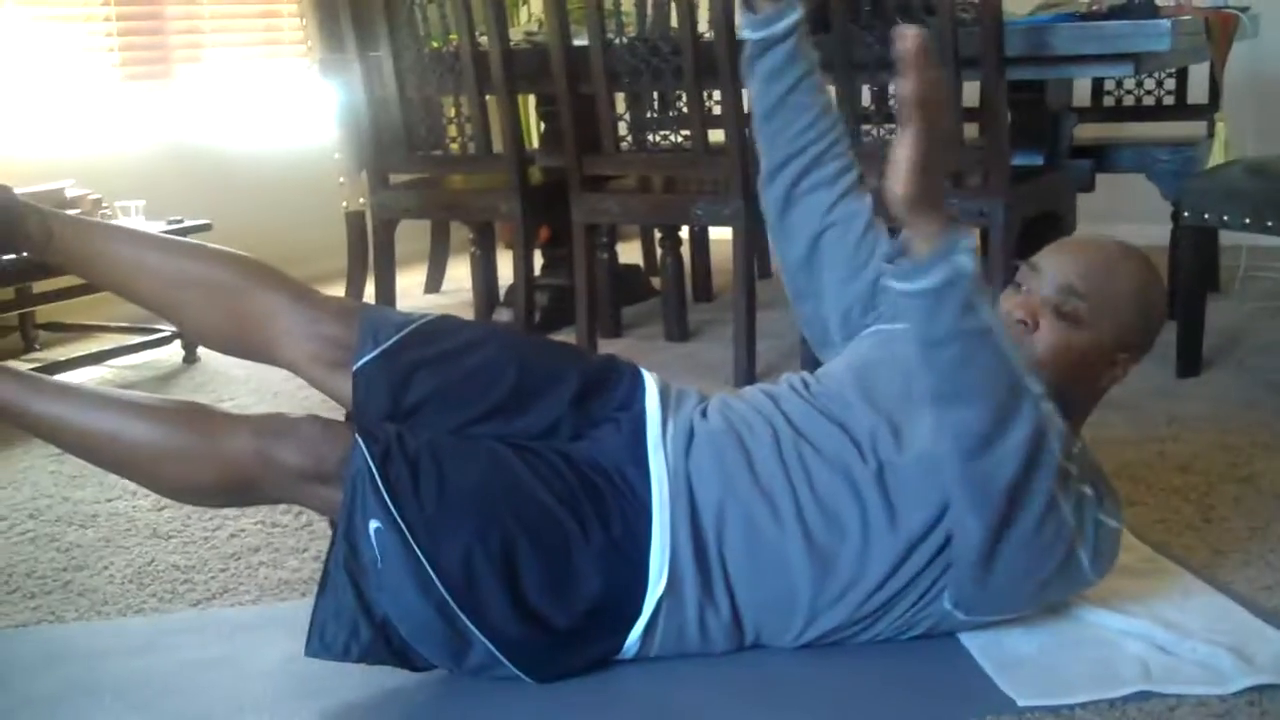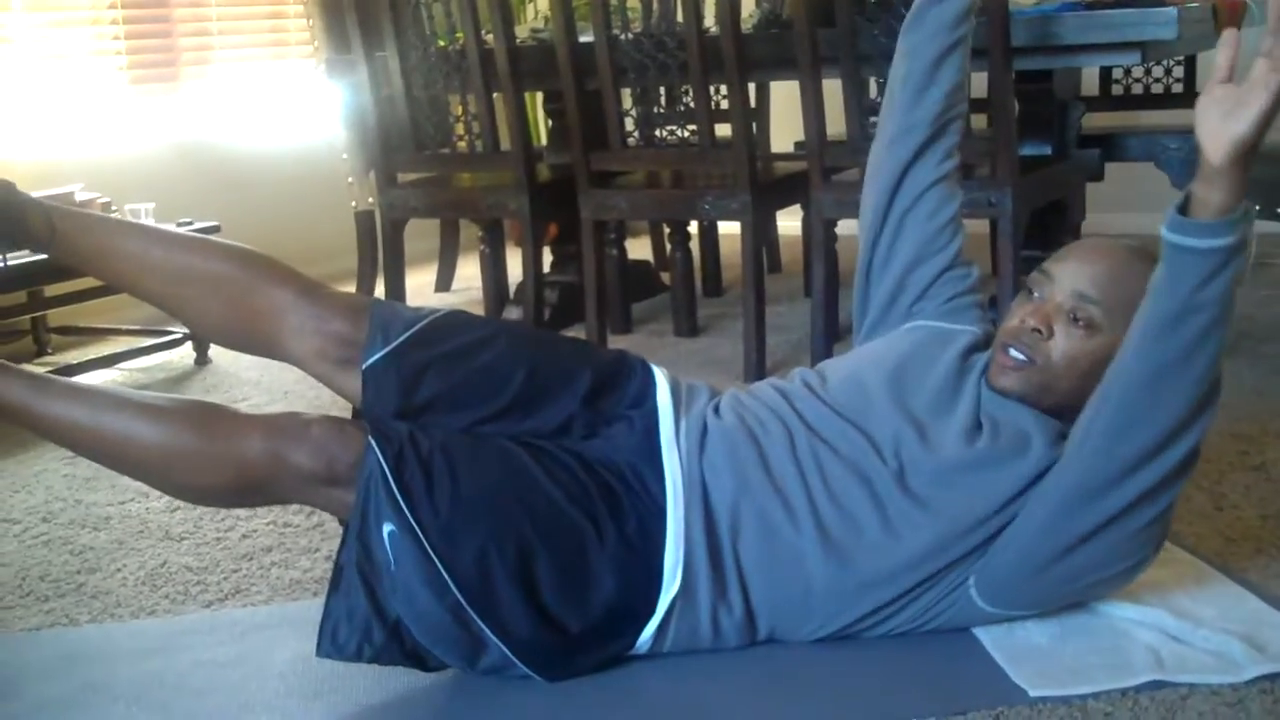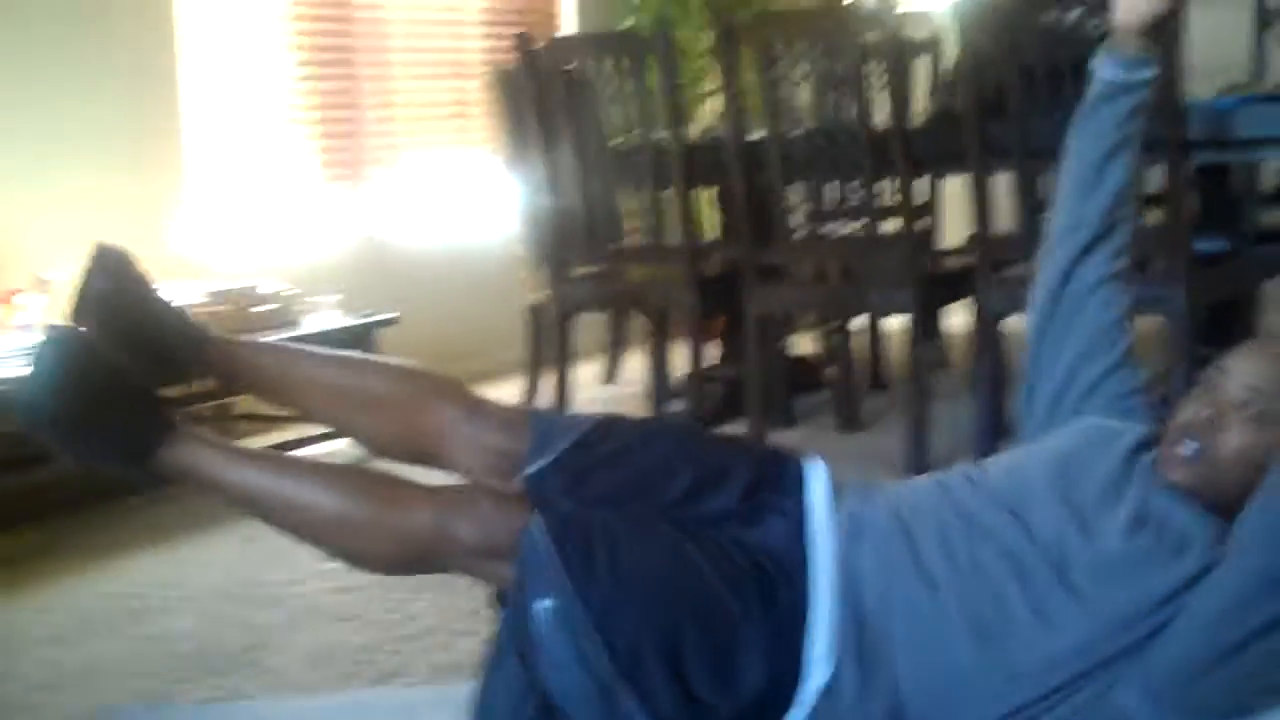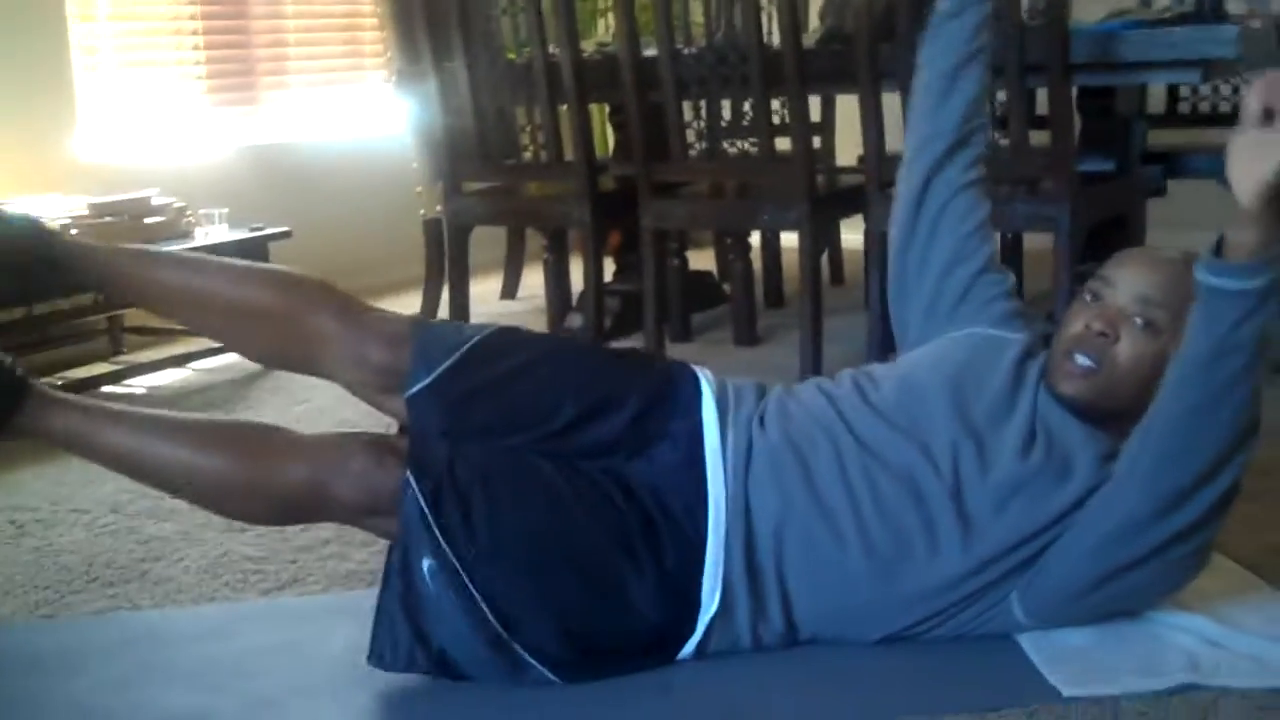
dt=0.7s
person 1, frame 1
left shoulder: (1058, 525)
right shoulder: (918, 331)
left elbow: (987, 453)
right elbow: (812, 194)
left wrist: (928, 228)
left hip: (628, 562)
right hip: (639, 422)
left knee: (289, 454)
right knee: (308, 330)
person 1, frame 2
left shoulder: (1073, 519)
right shoulder: (950, 330)
left elbow: (1157, 408)
right elbow: (911, 163)
left hip: (640, 561)
right hip: (650, 417)
left knee: (303, 457)
right knee: (317, 324)
person 1, frame 3
right shoulder: (1113, 433)
right elbow: (1081, 261)
right hip: (791, 506)
left knee: (471, 523)
right knee: (465, 428)
left ankle: (154, 437)
right ankle: (185, 340)
person 1, frame 4
left shoulder: (1113, 520)
right shoulder: (994, 343)
right elbow: (938, 175)
left hip: (684, 570)
right hip: (693, 422)
left knee: (345, 474)
right knee: (354, 340)
